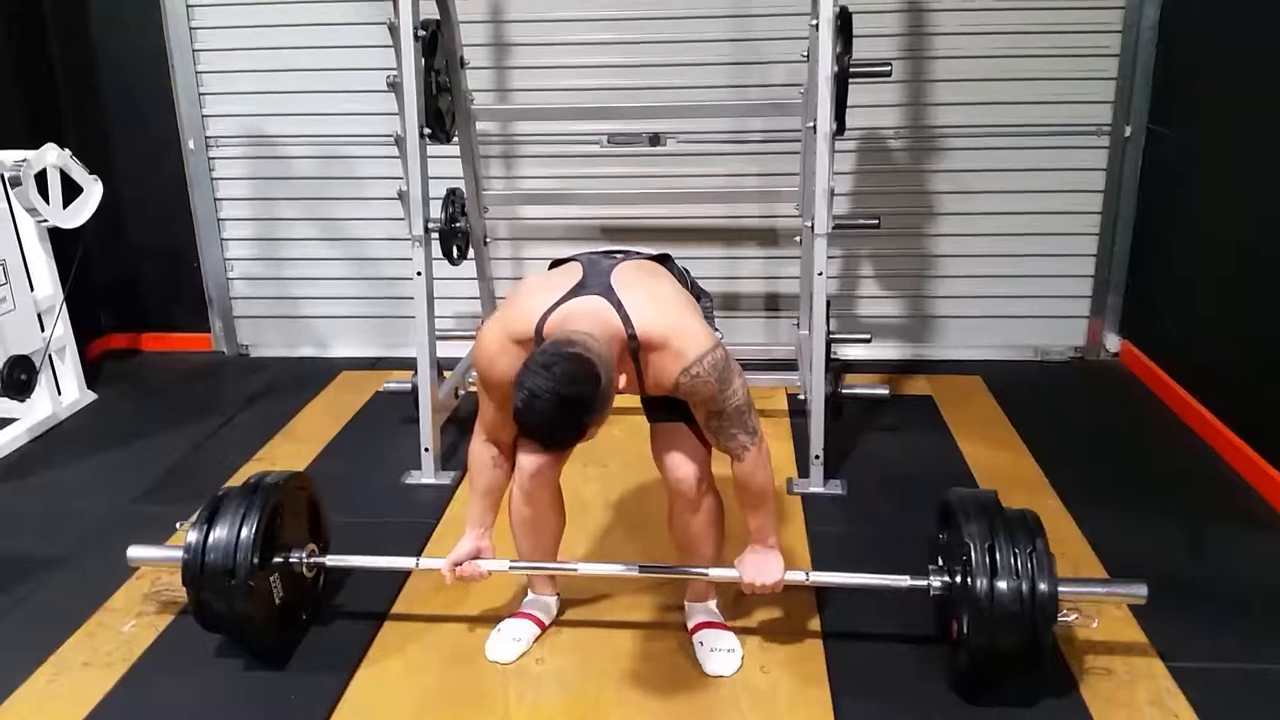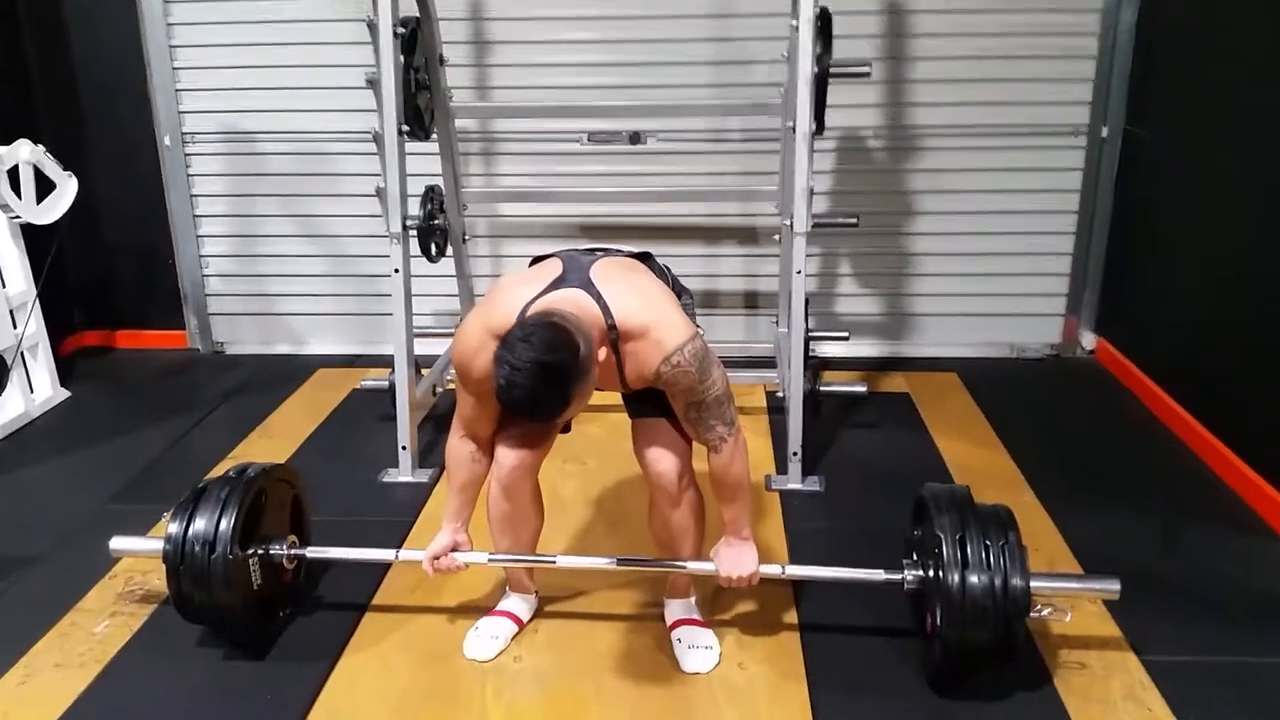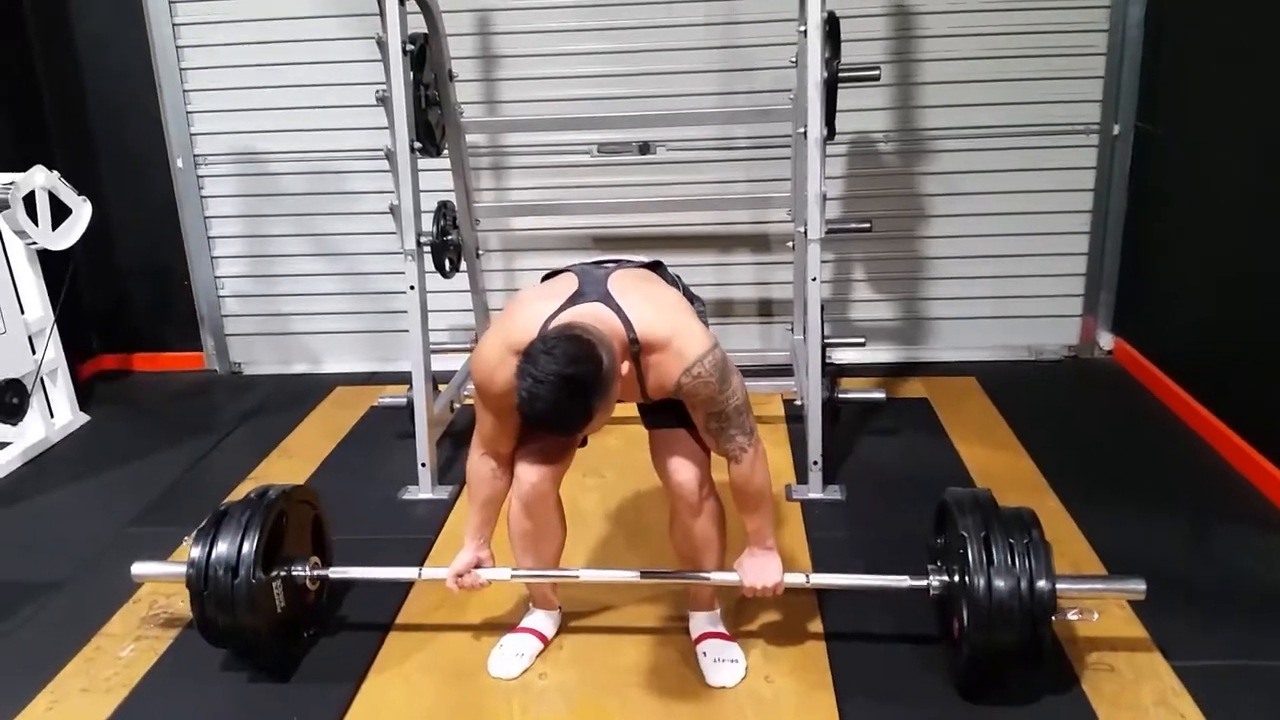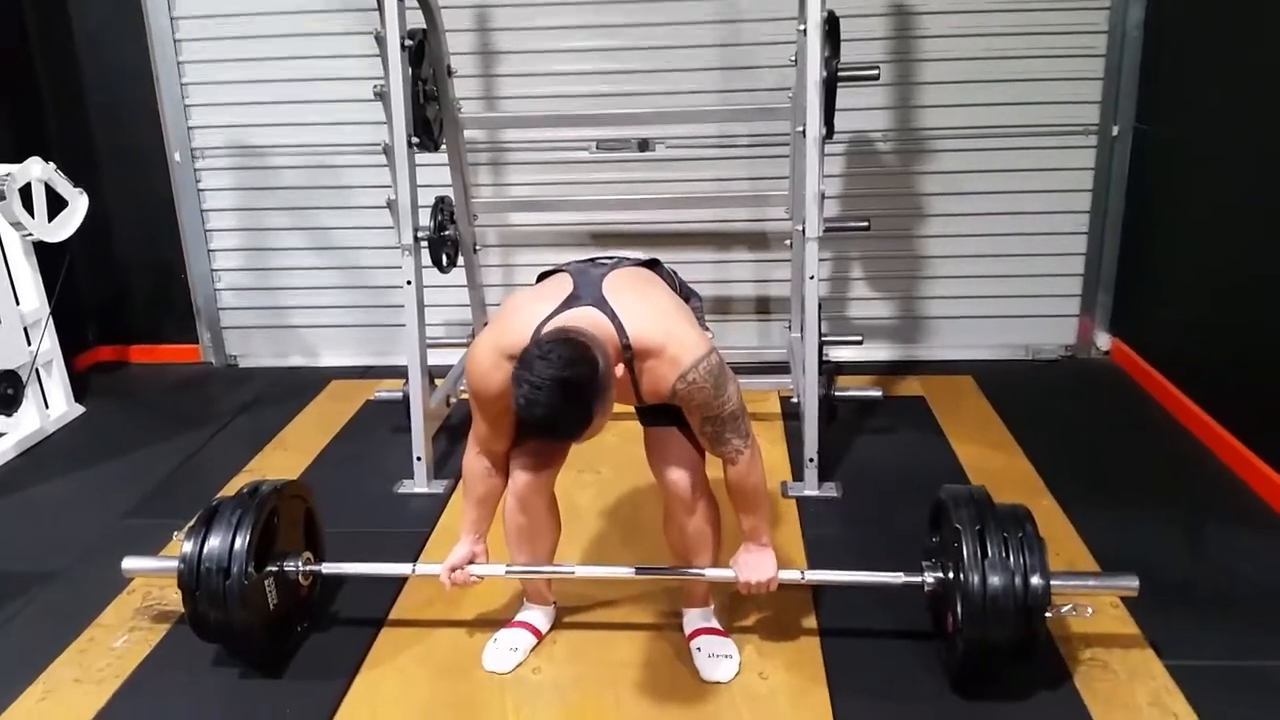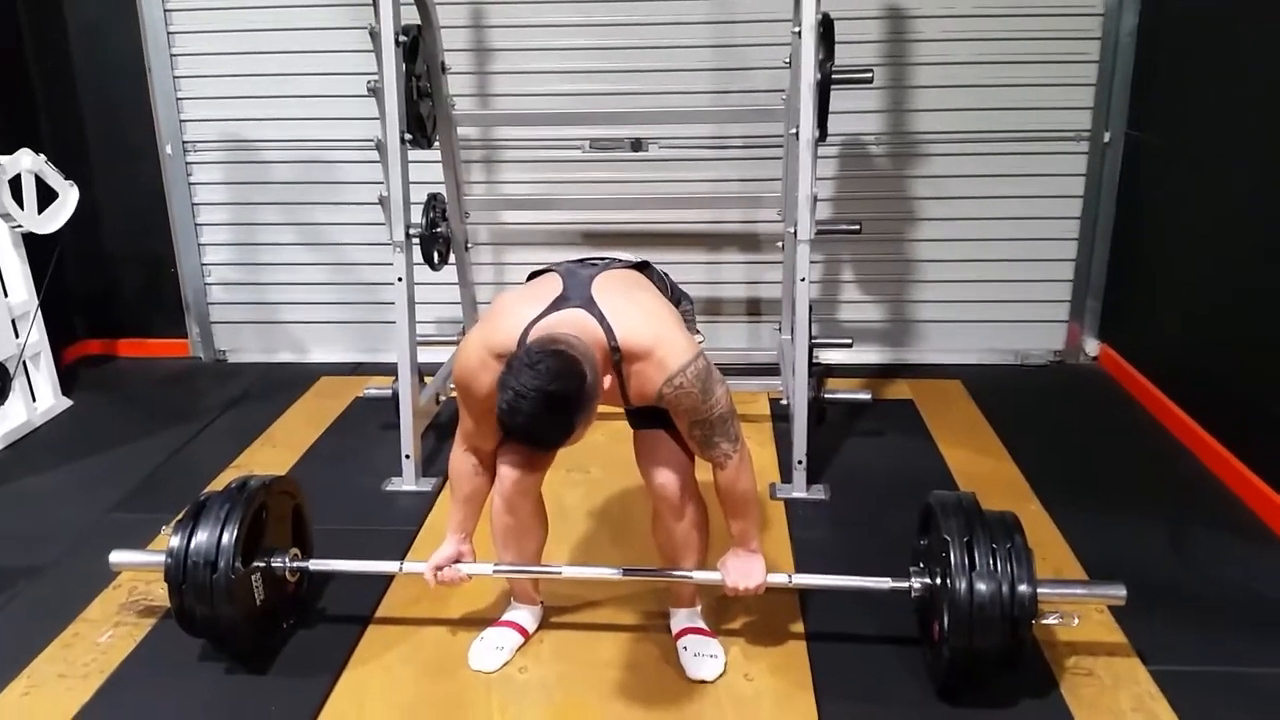
dt=0.5s
person 1, frame 1
left shoulder: (684, 351)
right shoulder: (504, 344)
left elbow: (746, 445)
right elbow: (493, 440)
left wrist: (763, 545)
right wrist: (477, 532)
left hip: (663, 341)
right hip: (567, 318)
left knee: (688, 475)
right knee: (531, 467)
left ankle: (701, 602)
right ankle: (540, 596)
person 1, frame 2
left shoulder: (664, 342)
right shoulder: (482, 339)
left elbow: (723, 436)
right elbow: (471, 437)
left wrist: (737, 537)
right wrist: (454, 525)
left hip: (640, 334)
left knee: (669, 471)
right knee: (511, 462)
left ankle: (681, 600)
right ankle: (519, 593)
person 1, frame 3
left shoulder: (684, 353)
right shoulder: (501, 356)
left elbow: (742, 446)
right elbow: (491, 453)
left wrist: (761, 547)
right wrist: (475, 543)
left hip: (660, 345)
right hip: (552, 350)
left knee: (689, 480)
right knee: (530, 477)
left ankle: (705, 613)
right ankle: (542, 610)
person 1, frame 4
left shoulder: (679, 357)
right shoulder: (494, 359)
left elbow: (737, 448)
right elbow: (487, 451)
left wrist: (757, 542)
right wrist: (472, 538)
left hip: (655, 340)
left knee: (683, 479)
right knee: (525, 475)
left ankle: (699, 610)
right ankle: (536, 606)
person 1, frame 5
left shoulder: (668, 362)
right shoulder: (483, 357)
left elbow: (727, 452)
right elbow: (474, 449)
left wrist: (746, 548)
right wrist: (458, 537)
left knee: (671, 482)
right knee: (512, 476)
left ankle: (686, 610)
right ankle: (523, 605)
